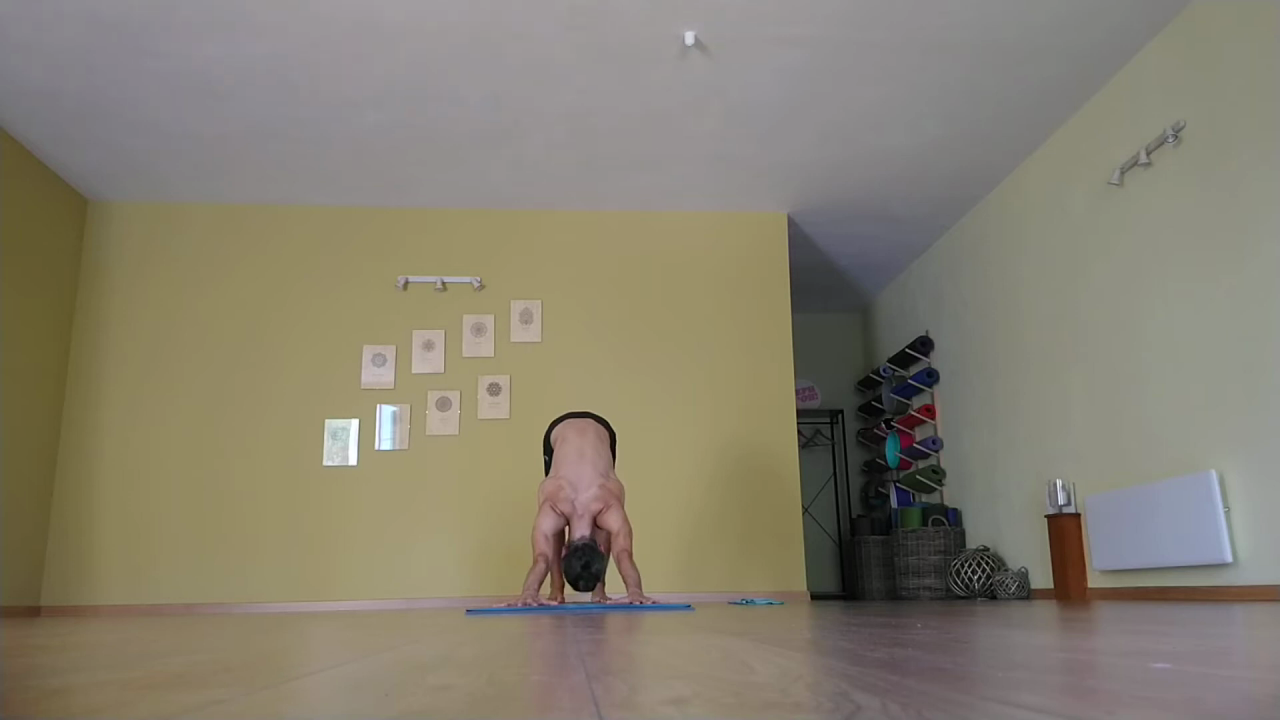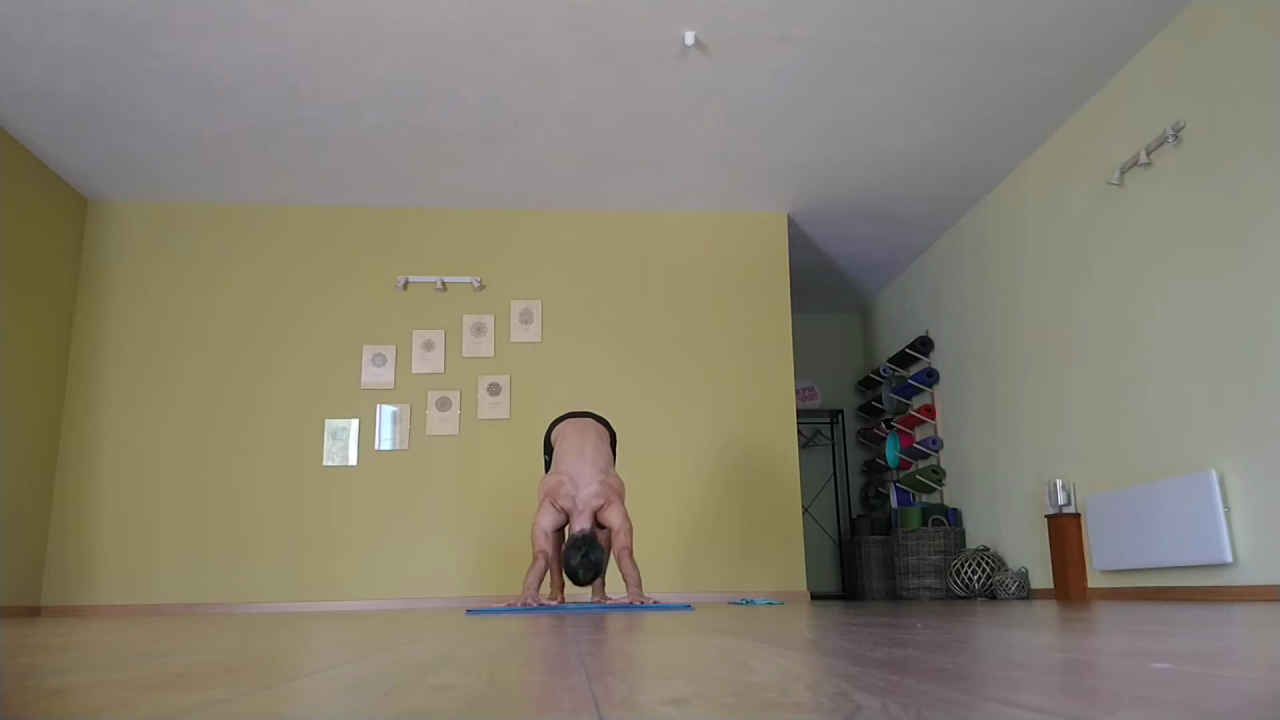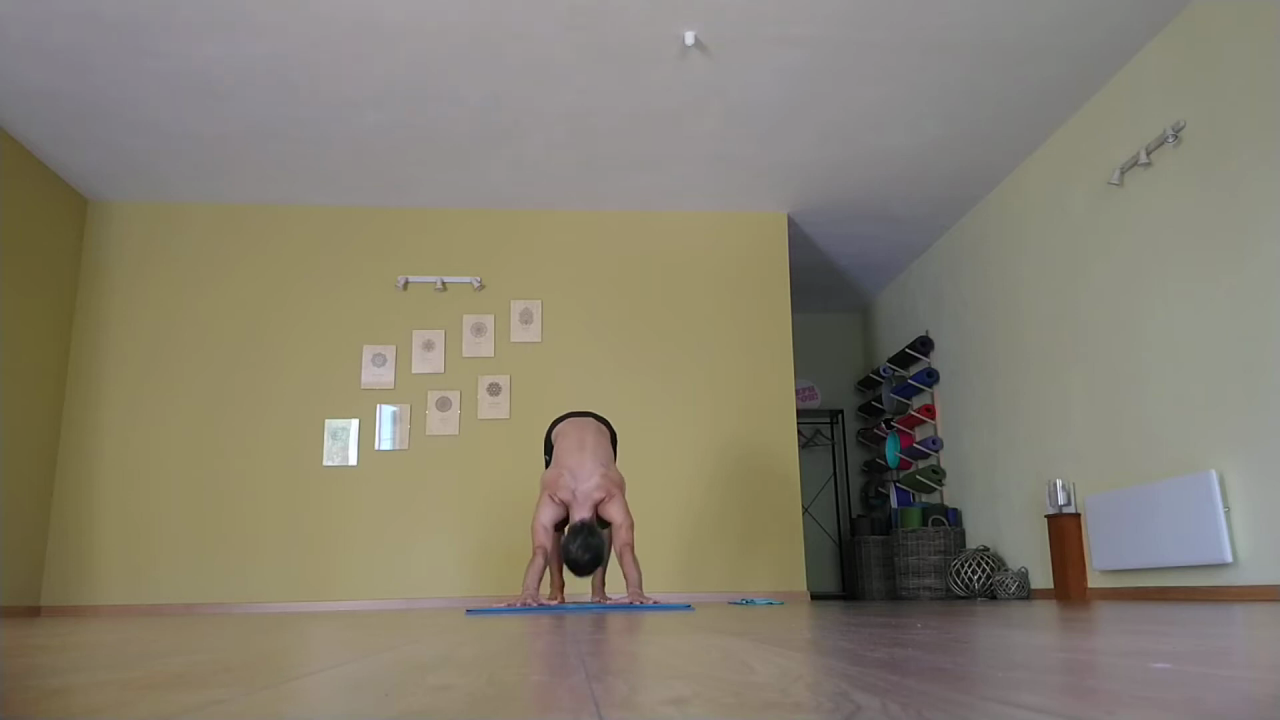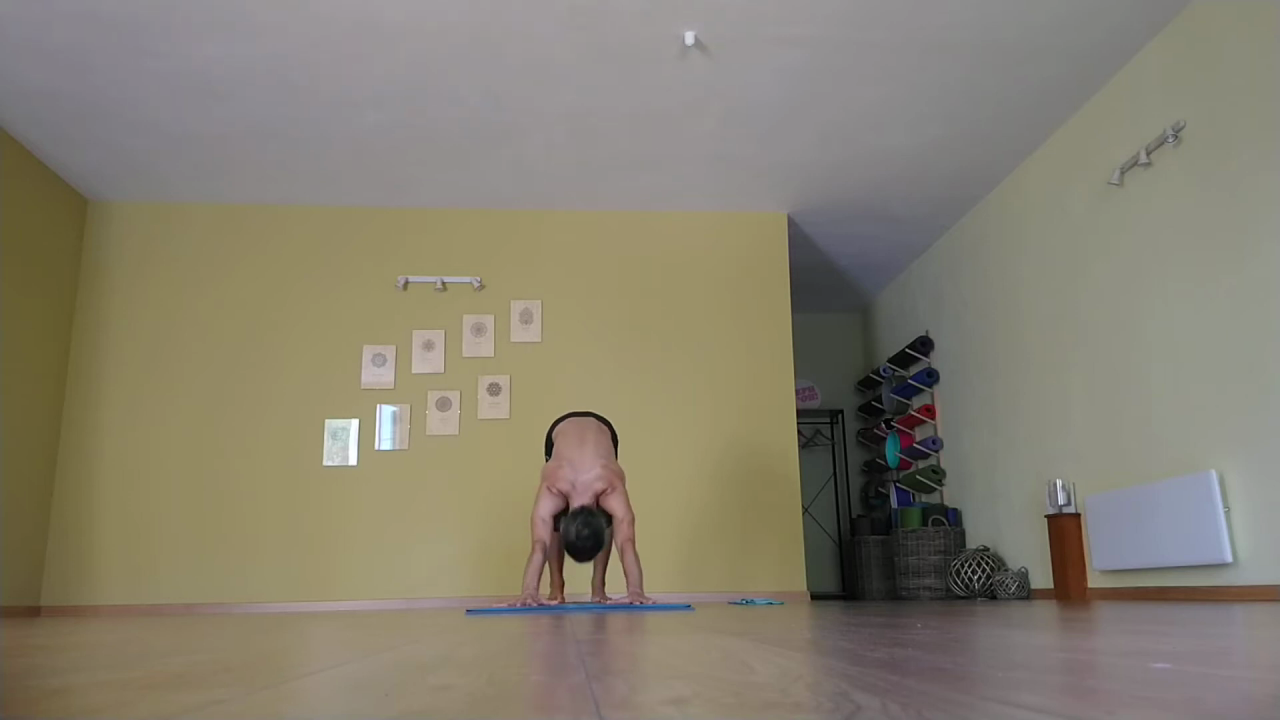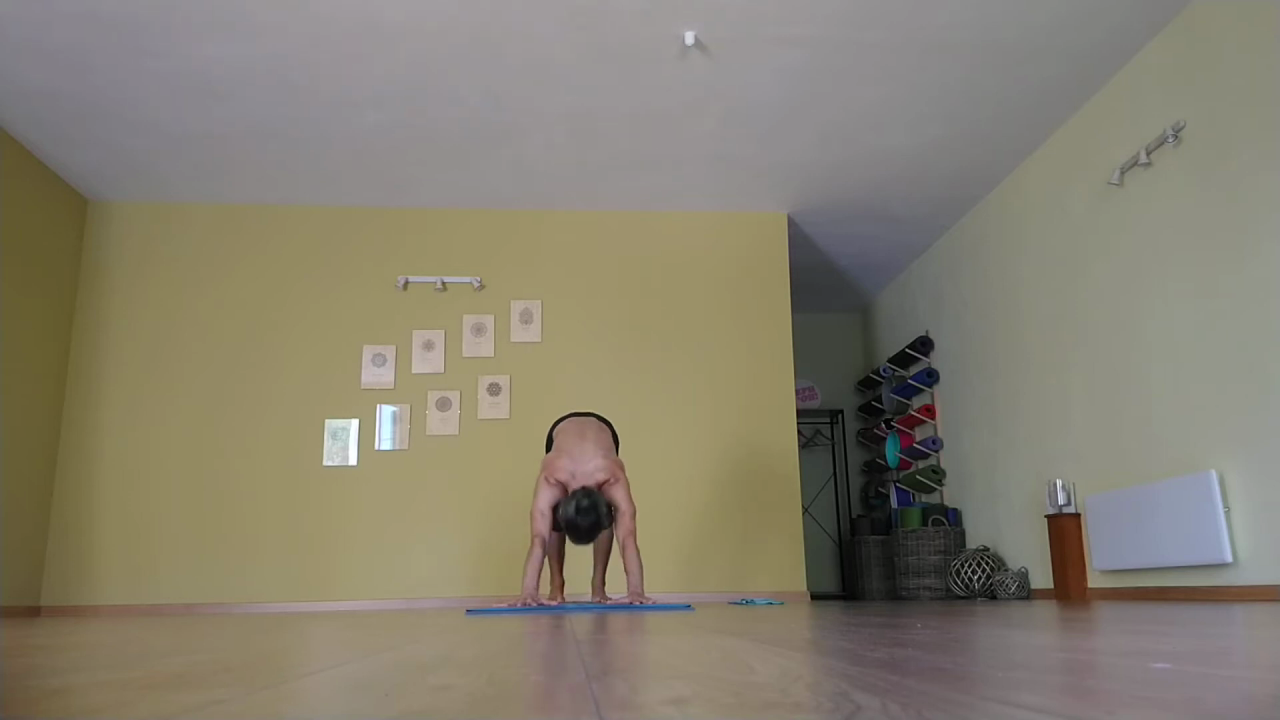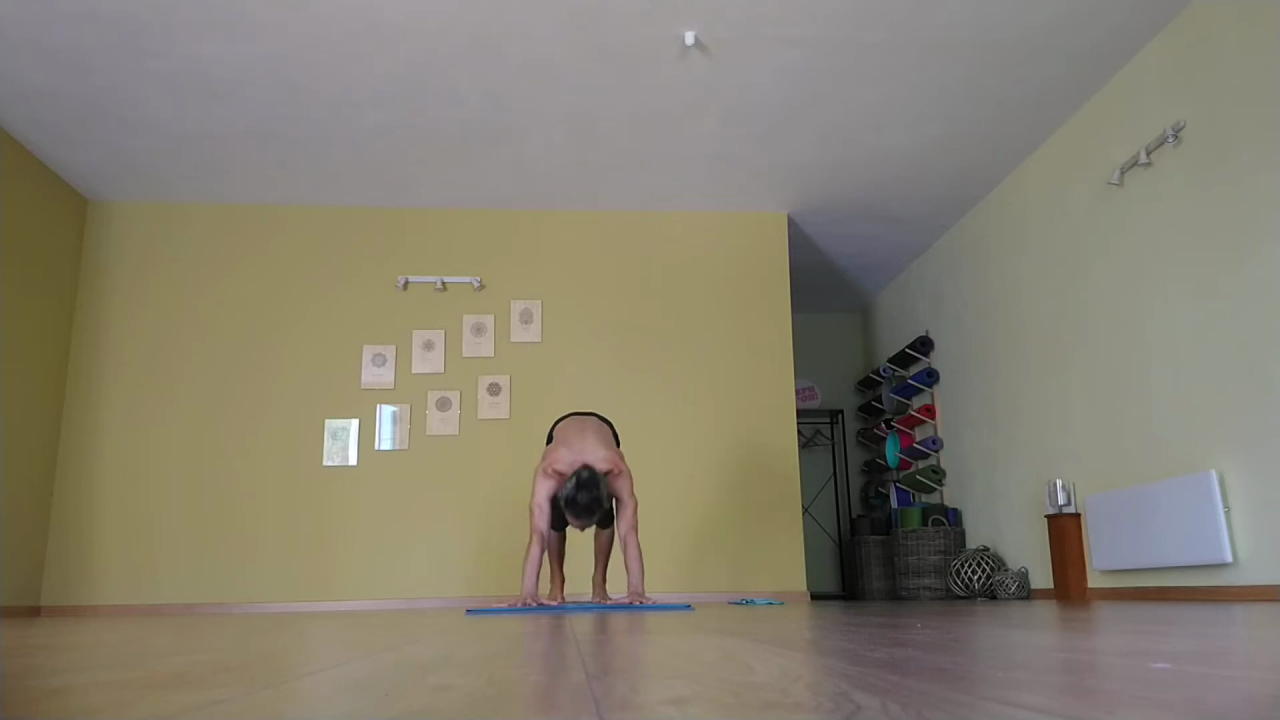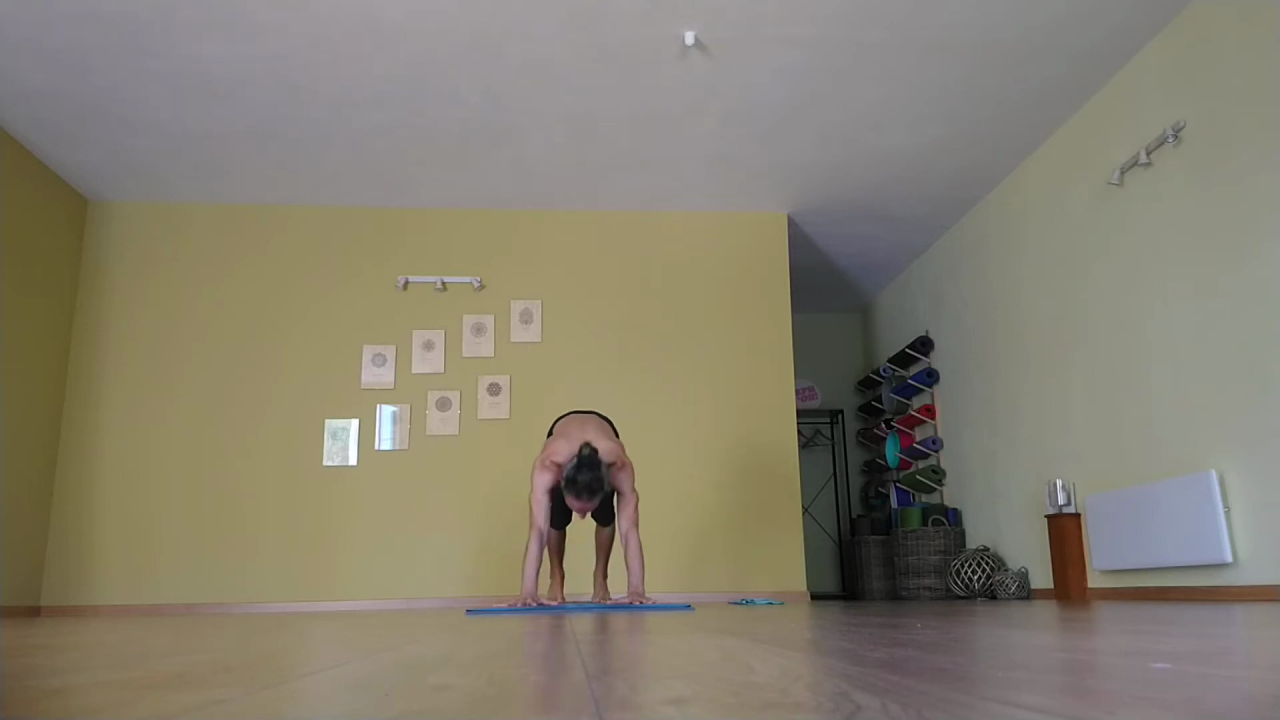
dt=0.1s
person 1, frame 1
left shoulder: (609, 507)
right shoulder: (552, 508)
left elbow: (624, 555)
right elbow: (541, 559)
left hip: (600, 429)
right hip: (559, 430)
left ankle: (599, 587)
right ankle: (556, 587)
person 1, frame 2
left shoulder: (610, 502)
right shoulder: (552, 503)
left elbow: (624, 552)
right elbow: (540, 555)
left wrist: (635, 591)
right wrist: (529, 592)
left hip: (600, 429)
right hip: (559, 430)
left knee: (603, 521)
right knee: (555, 523)
left ankle: (599, 586)
right ankle: (556, 586)
person 1, frame 3
left shoulder: (611, 497)
right shoulder: (552, 498)
left elbow: (625, 549)
right elbow: (540, 552)
left wrist: (635, 591)
right wrist: (529, 592)
right hip: (560, 429)
left knee: (604, 520)
right knee: (555, 522)
left ankle: (599, 586)
right ankle: (556, 586)
person 1, frame 4
left shoulder: (612, 488)
right shoulder: (552, 489)
left elbow: (626, 542)
right elbow: (539, 544)
left wrist: (635, 591)
right wrist: (529, 592)
right hip: (560, 429)
left knee: (605, 518)
right knee: (553, 520)
left ankle: (599, 585)
right ankle: (556, 585)
person 1, frame 5
left shoulder: (613, 480)
right shoulder: (552, 480)
left elbow: (628, 538)
right elbow: (539, 540)
left wrist: (636, 591)
right wrist: (528, 592)
left knee: (606, 519)
right knee: (553, 521)
left ankle: (599, 585)
right ankle: (556, 584)
person 1, frame 6
left shoulder: (616, 472)
right shoulder: (549, 472)
left elbow: (628, 533)
right elbow: (538, 533)
left wrist: (636, 590)
right wrist: (528, 592)
left knee: (606, 517)
right knee: (556, 519)
left ankle: (600, 582)
right ankle: (556, 581)
person 1, frame 7
left shoulder: (618, 465)
right shoulder: (548, 465)
left elbow: (630, 530)
right elbow: (537, 530)
left wrist: (636, 590)
right wrist: (527, 592)
left knee: (605, 515)
right knee: (557, 516)
left ankle: (601, 578)
right ankle: (556, 578)
